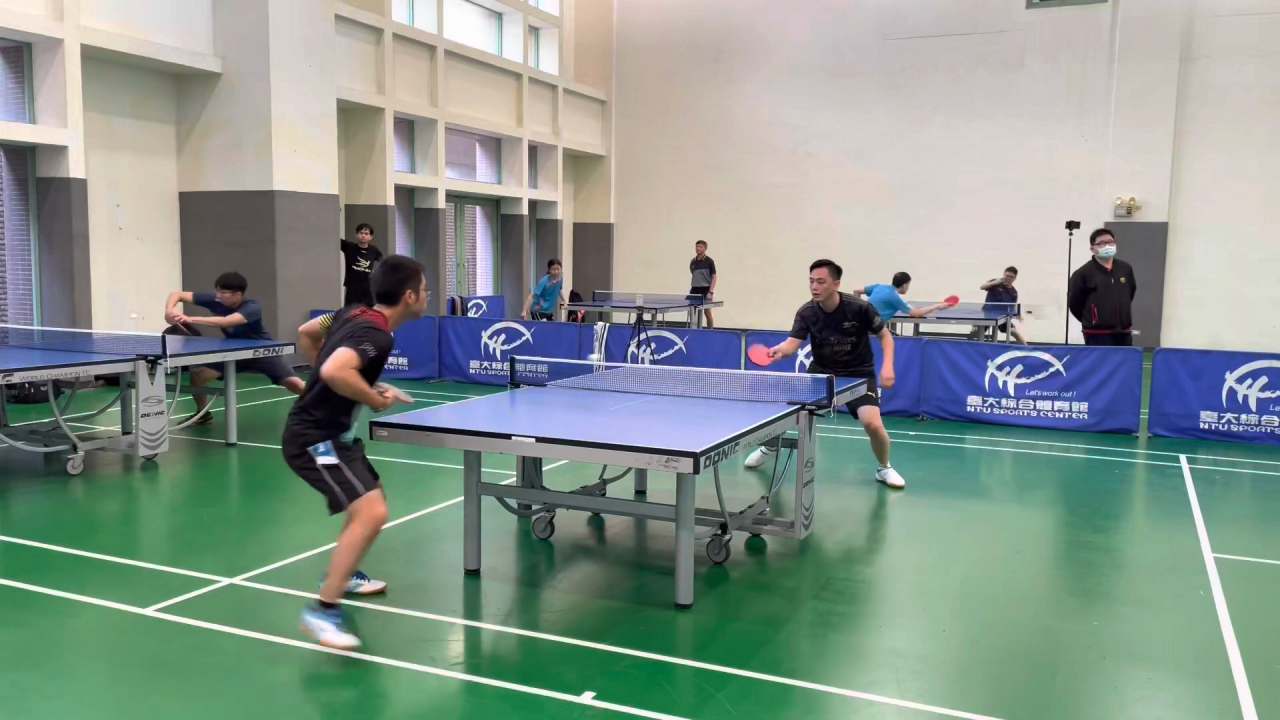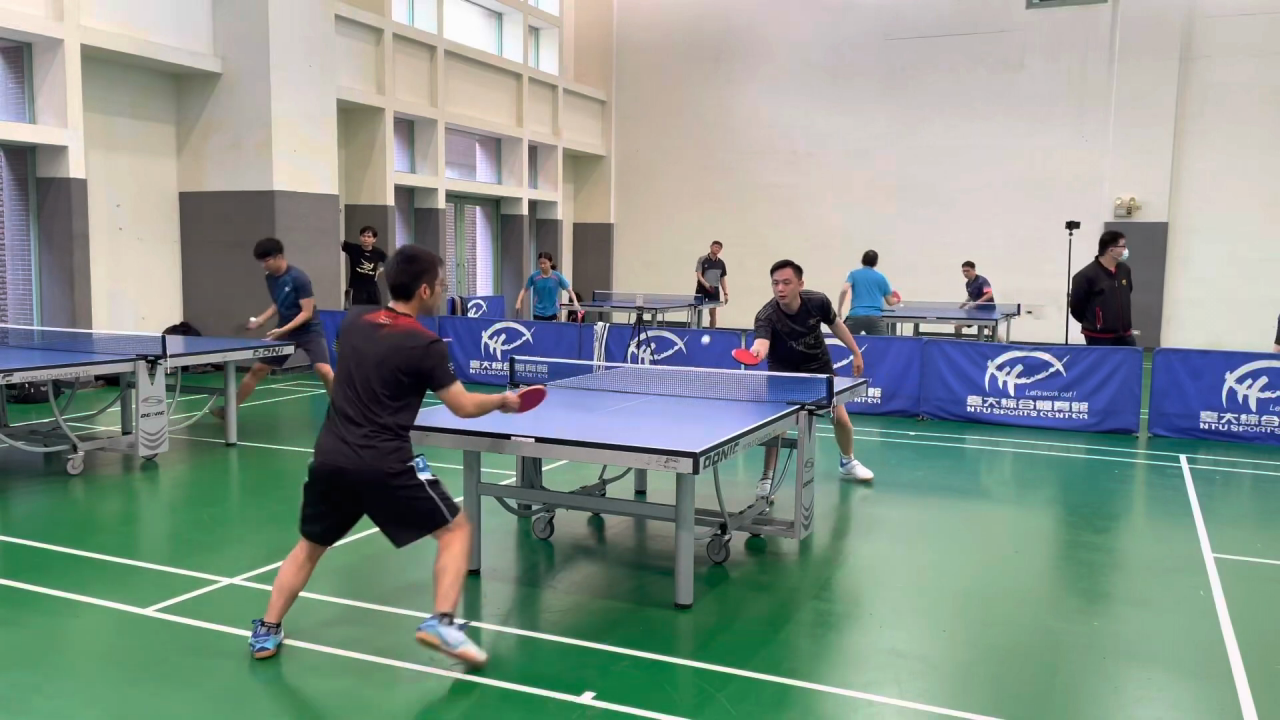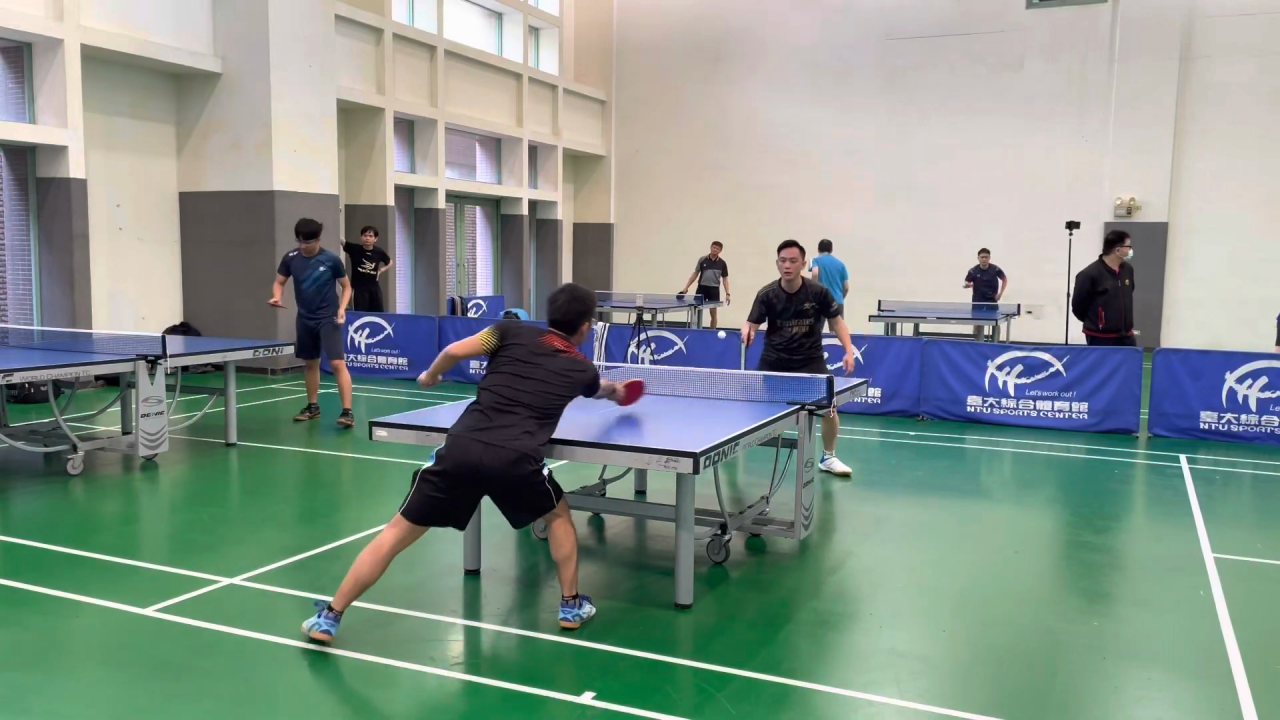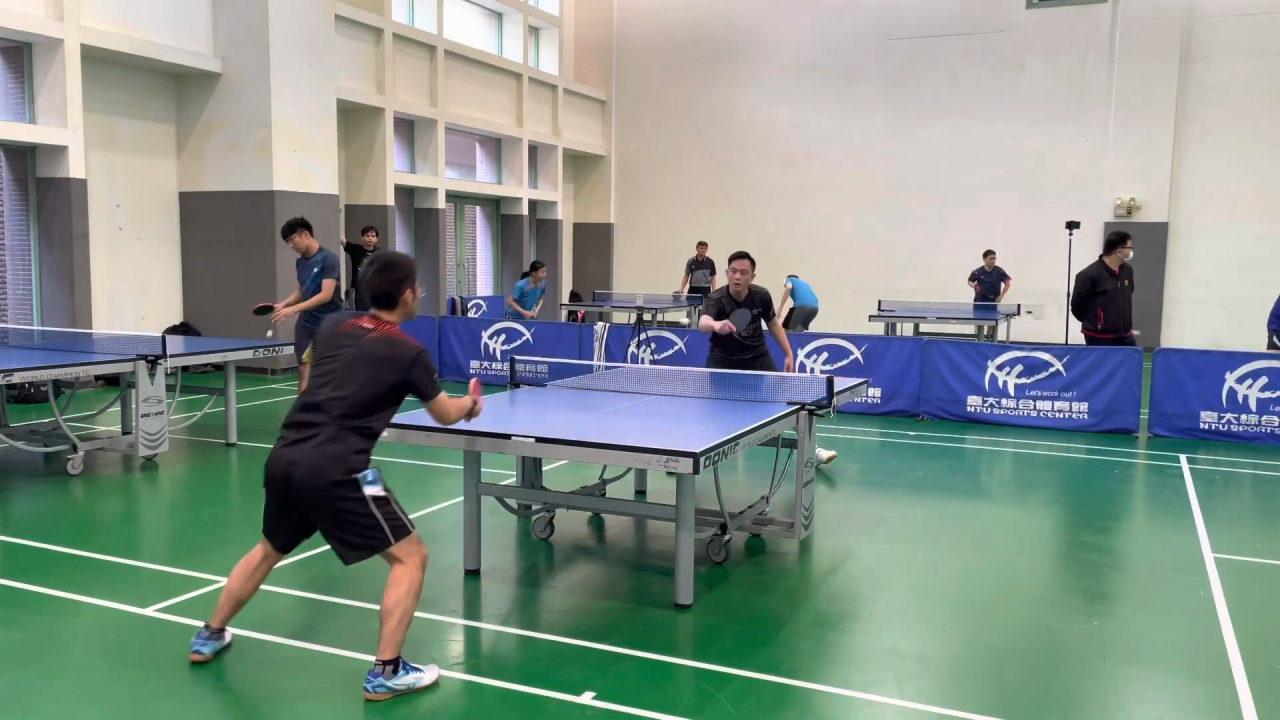
dt=0.7s
person 1, frame 1
left shoulder: (354, 314)
right shoulder: (377, 333)
right elbow: (334, 370)
right wrist: (375, 398)
left hip: (330, 433)
right hip: (314, 438)
left knee: (370, 505)
right knee: (372, 512)
left ankle: (341, 575)
right ankle: (323, 609)
person 1, frame 2
left shoulder: (355, 321)
right shoulder: (424, 344)
right elbow: (462, 407)
right wrist: (503, 401)
left hip: (330, 458)
right hip: (385, 464)
left knee: (310, 546)
right knee: (457, 529)
left ankle: (266, 633)
right ankle: (442, 621)
person 1, frame 3
left shoulder: (513, 331)
right shoulder: (581, 368)
left elbow: (454, 352)
right elbow: (602, 389)
left wrist: (431, 375)
right wrist: (616, 391)
left hip: (463, 450)
right hip: (517, 462)
left knee: (397, 533)
right knee: (559, 516)
left ankle: (328, 617)
right ankle: (571, 604)
person 1, frame 4
left shoulder: (330, 327)
right shoulder: (408, 352)
right elbow: (446, 415)
right wrist: (471, 403)
left hip: (285, 462)
right hip: (337, 473)
left knee: (269, 550)
right knee: (409, 558)
left ankle: (209, 635)
right ankle: (387, 671)
person 2, frame 1
left shoulder: (859, 307)
right shoulder: (806, 313)
left elbow: (885, 335)
right elbow: (793, 344)
left wrist: (888, 365)
right wrist: (779, 350)
left hip: (858, 373)
right hip: (821, 371)
left knee: (872, 423)
left ankle: (885, 468)
right ankle: (768, 449)
person 2, frame 2
left shoulder: (818, 301)
right shoulder: (766, 315)
left elbow: (835, 324)
right elbow: (761, 347)
left wrist: (856, 352)
right wrist: (755, 354)
left hip: (820, 368)
right hip: (785, 372)
left knee: (842, 421)
left ankle: (848, 461)
right ankle: (768, 478)
person 2, frame 3
left shoulder: (818, 291)
right shoulder: (767, 294)
left elbow: (836, 322)
right elbow: (752, 324)
left wrist: (849, 351)
right wrist: (748, 332)
left hip: (809, 359)
right hip: (774, 357)
left knee: (829, 409)
left ankle: (828, 457)
person 2, frame 4
left shoulder: (761, 296)
right shoulder: (716, 299)
left elbow: (773, 324)
right elbow: (703, 323)
left wrist: (789, 354)
right wrist: (716, 325)
left hip: (757, 357)
right hip: (724, 358)
person 3, frame 1
left shoulder: (252, 308)
right shoulder: (214, 301)
left elbow: (226, 321)
right elbow: (177, 295)
left wrist: (192, 319)
right wrist: (170, 310)
left knee: (294, 383)
right knee: (197, 374)
right ankle: (204, 413)
person 3, frame 2
left shoulder: (299, 278)
right shoulder: (270, 278)
left elbow: (307, 312)
left wrist: (283, 330)
right wrist: (260, 319)
left hip: (308, 330)
right hip: (282, 332)
left knee: (324, 370)
right knee: (258, 369)
person 3, frame 3
left shoulder: (331, 260)
right shoulder: (291, 258)
left elbow: (346, 287)
right elbow: (279, 282)
left wrist: (342, 308)
right wrist: (277, 297)
left hip: (329, 319)
right hip: (305, 319)
left knee: (337, 364)
right knee: (310, 364)
left ankle: (347, 411)
right ankle: (313, 406)
person 3, frame 4
left shoulder: (328, 259)
right shoulder: (301, 261)
left elbow: (326, 295)
left wrist: (293, 309)
right wrist: (283, 305)
right hip: (306, 324)
right knee: (305, 370)
